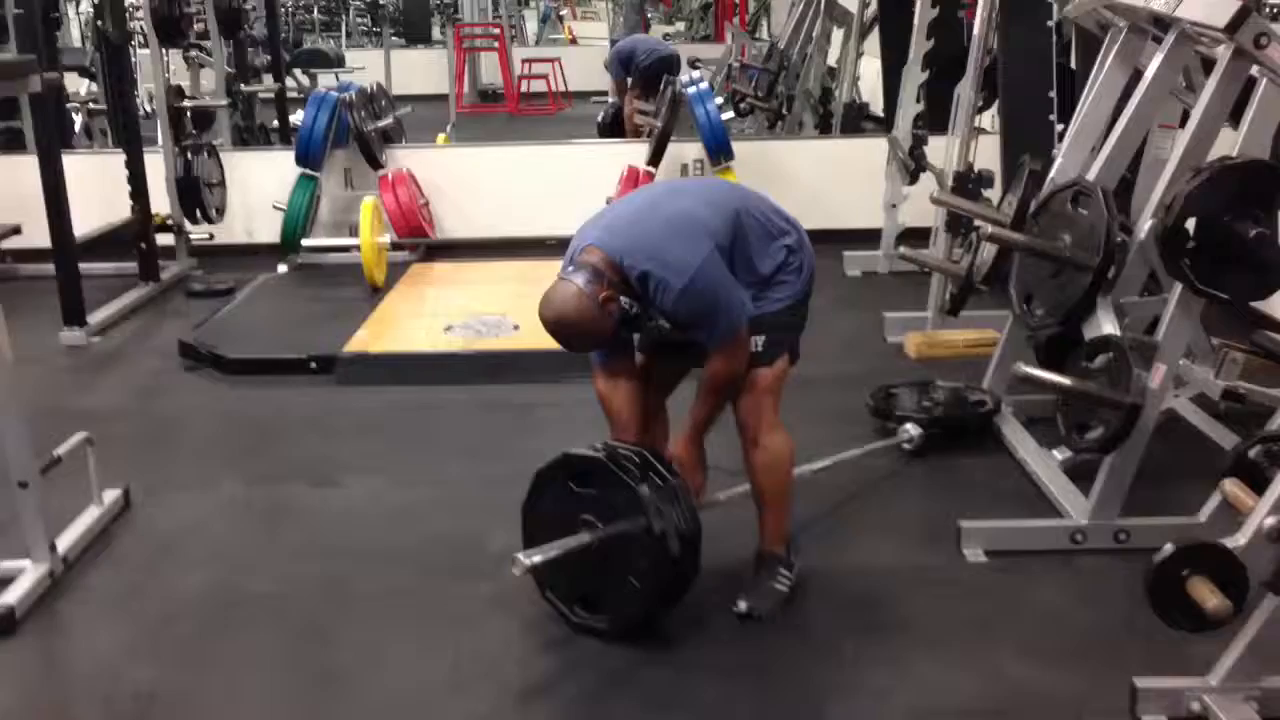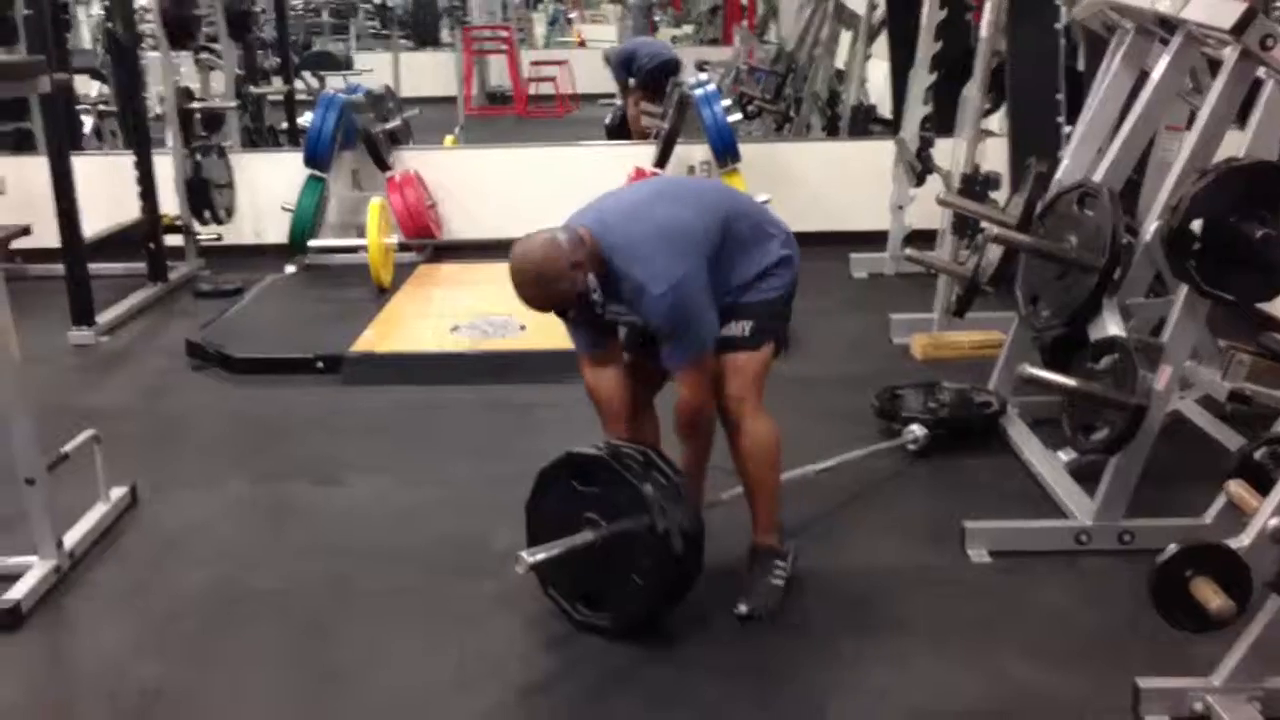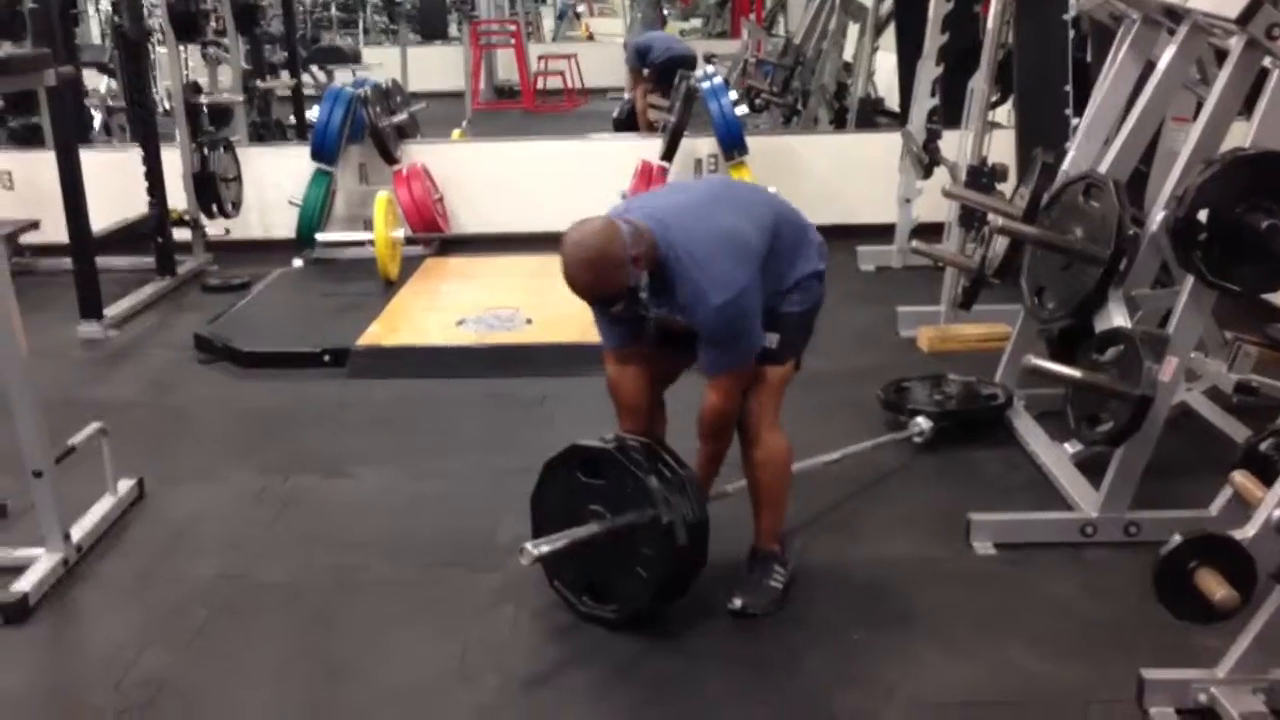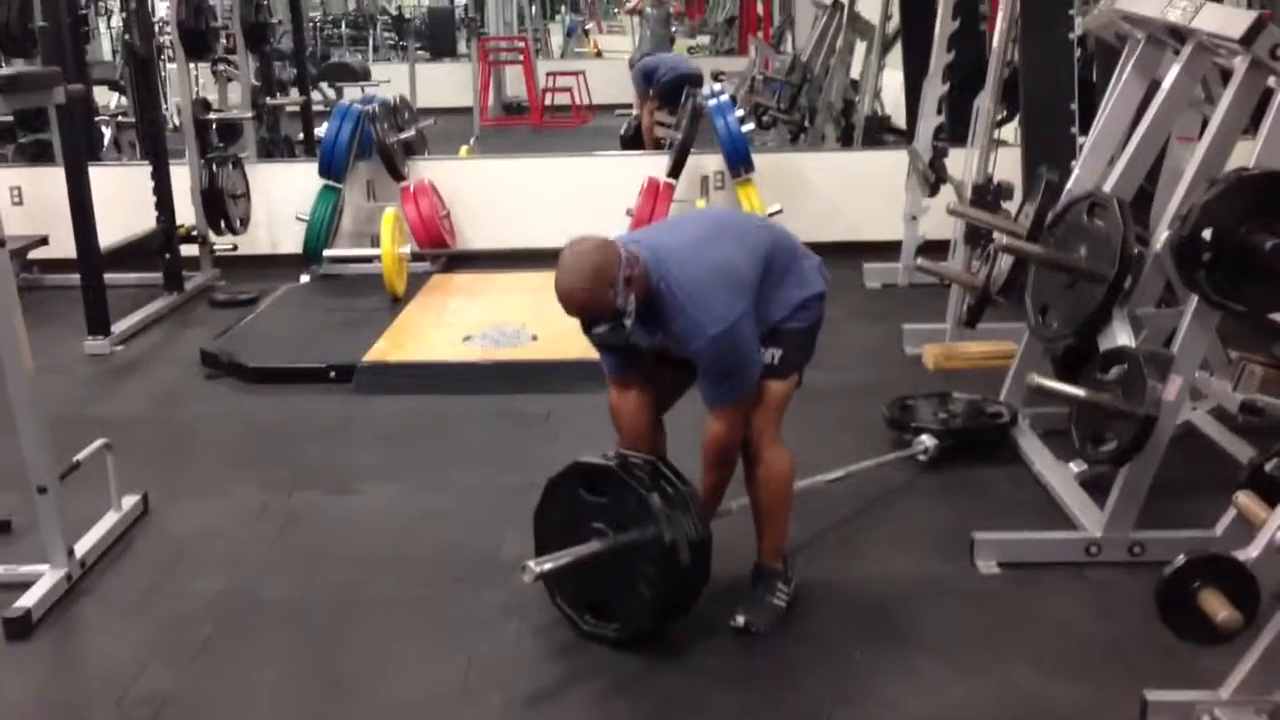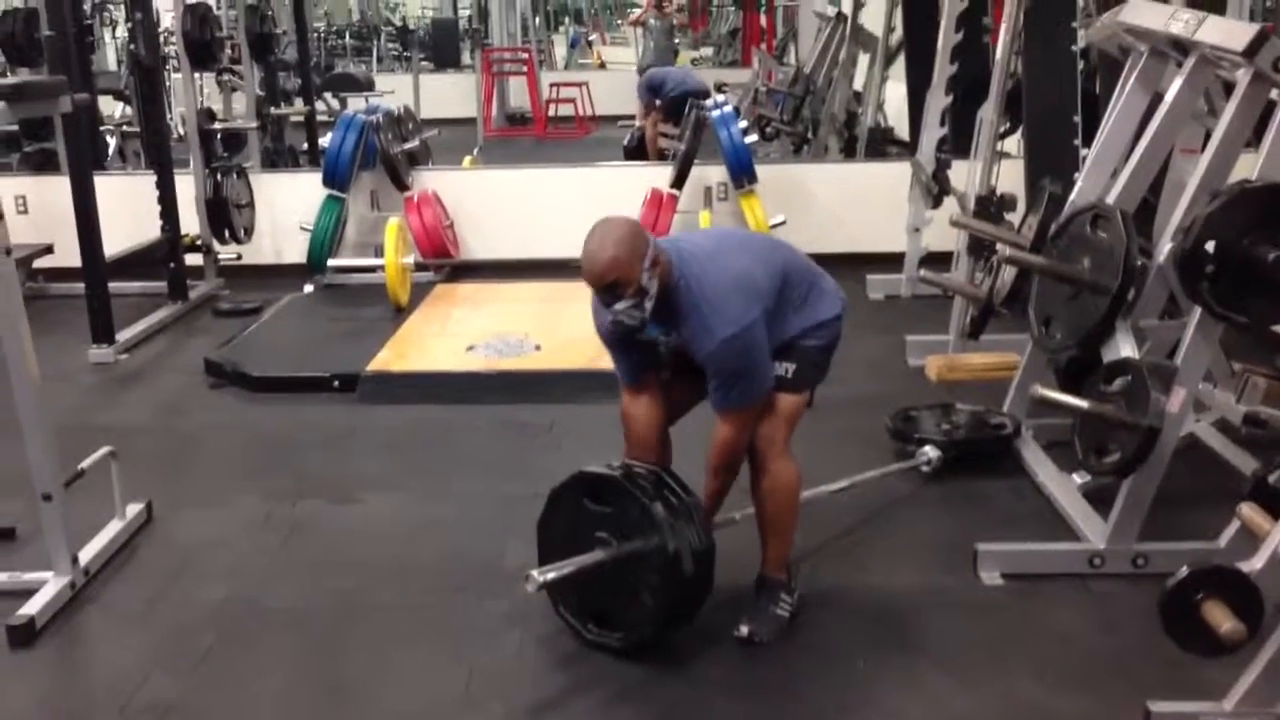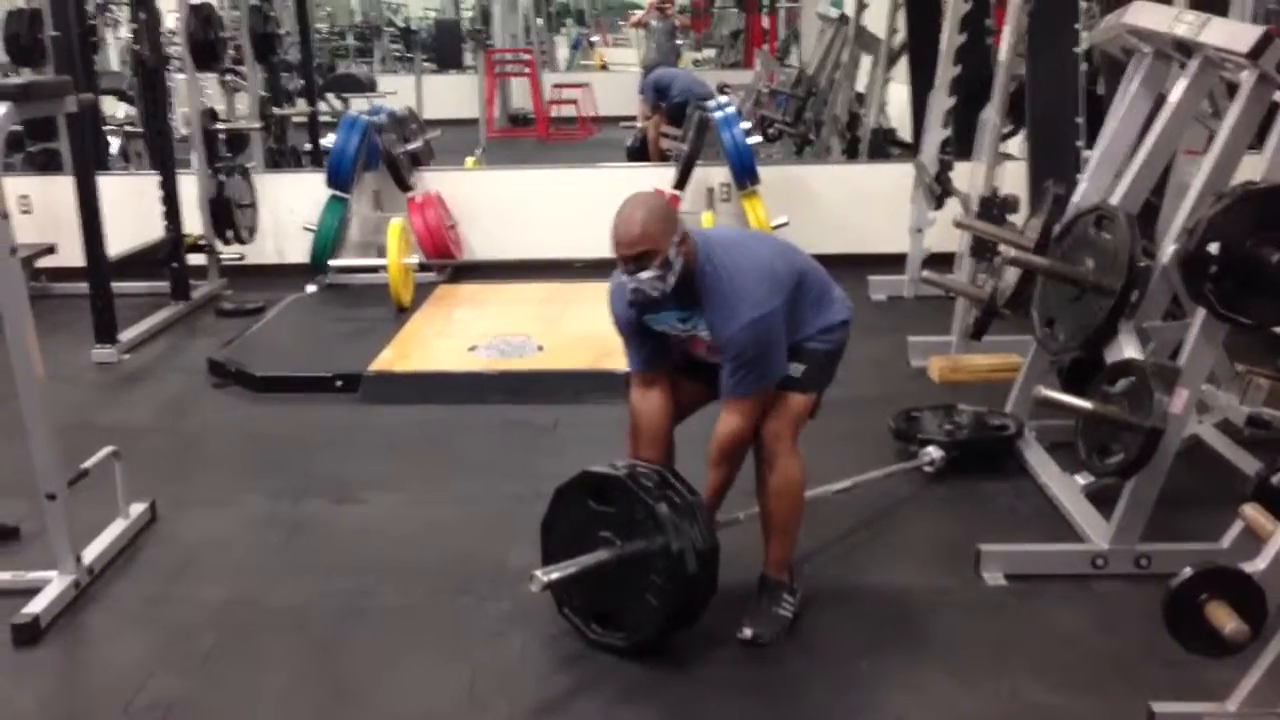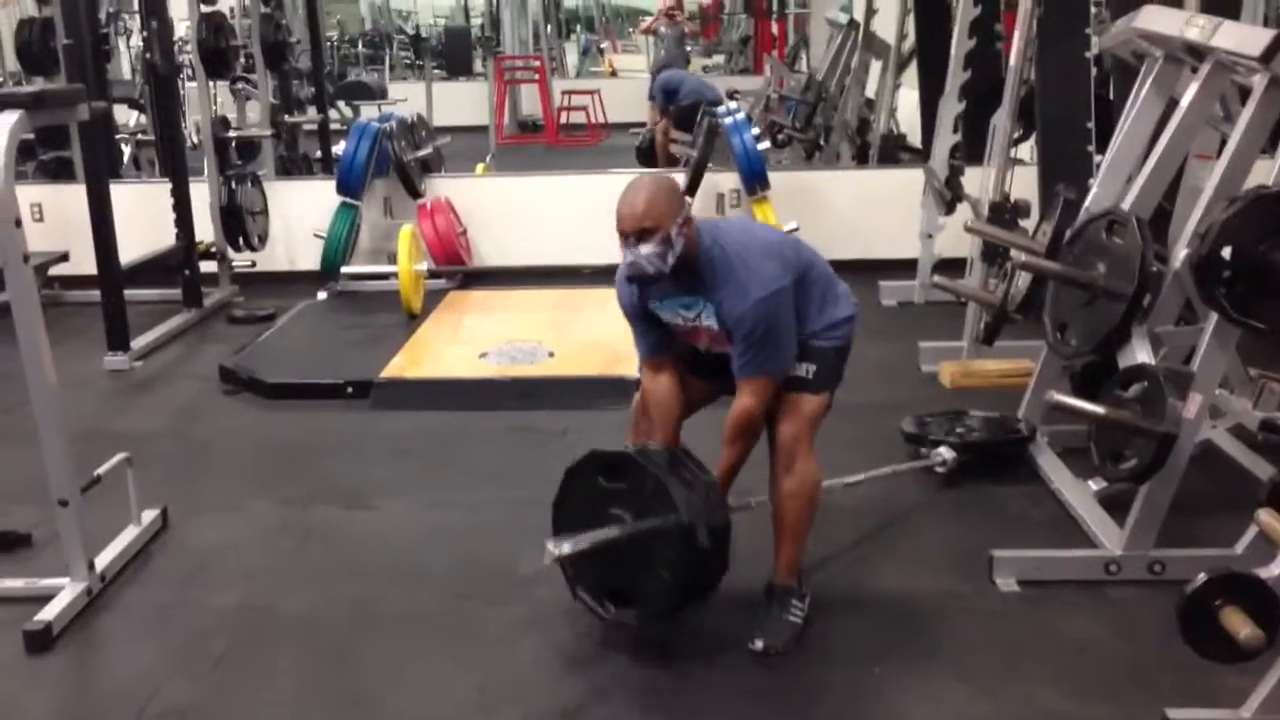
dt=0.4s
person 1, frame 1
left shoulder: (680, 275)
right shoulder: (580, 282)
left elbow: (731, 358)
right elbow: (614, 379)
left wrist: (690, 438)
left hip: (771, 271)
left knee: (755, 416)
right knee: (643, 396)
left ankle: (777, 557)
person 1, frame 2
left shoulder: (660, 278)
right shoulder: (565, 262)
left elbow: (695, 387)
right elbow: (602, 368)
left wrist: (689, 484)
left hip: (756, 268)
right hip: (692, 262)
left knee: (737, 402)
right knee: (632, 393)
left ankle: (769, 549)
person 1, frame 3
left shoulder: (715, 286)
right shoulder: (607, 259)
left elbow: (723, 396)
right elbow: (625, 366)
left wrist: (697, 487)
left hip: (787, 276)
left knee: (754, 415)
right knee: (643, 392)
left ankle: (771, 554)
person 1, frame 4
left shoulder: (709, 315)
right shoulder: (603, 297)
left elbow: (728, 425)
right elbow: (628, 392)
left wrist: (700, 513)
left hip: (788, 296)
left knee: (756, 430)
right knee: (639, 414)
left ankle: (773, 571)
person 1, frame 5
left shoulder: (723, 317)
right shoulder: (614, 307)
left elbow: (734, 428)
right elbow: (640, 396)
left wrist: (701, 516)
left hip: (804, 320)
left knee: (765, 442)
right knee: (642, 425)
left ankle: (778, 581)
person 1, frame 6
left shoulder: (745, 301)
right shoulder: (628, 294)
left elbow: (738, 419)
right elbow: (649, 389)
left wrist: (704, 511)
left hip: (810, 328)
left knee: (773, 437)
right knee: (645, 417)
left ankle: (779, 582)
person 1, frame 7
left shoulder: (752, 281)
right shoulder: (636, 282)
left elbow: (754, 398)
right elbow: (659, 372)
left wrist: (716, 488)
left hip: (813, 328)
right hip: (717, 337)
left knee: (788, 440)
right knee: (645, 416)
left ankle: (787, 588)
